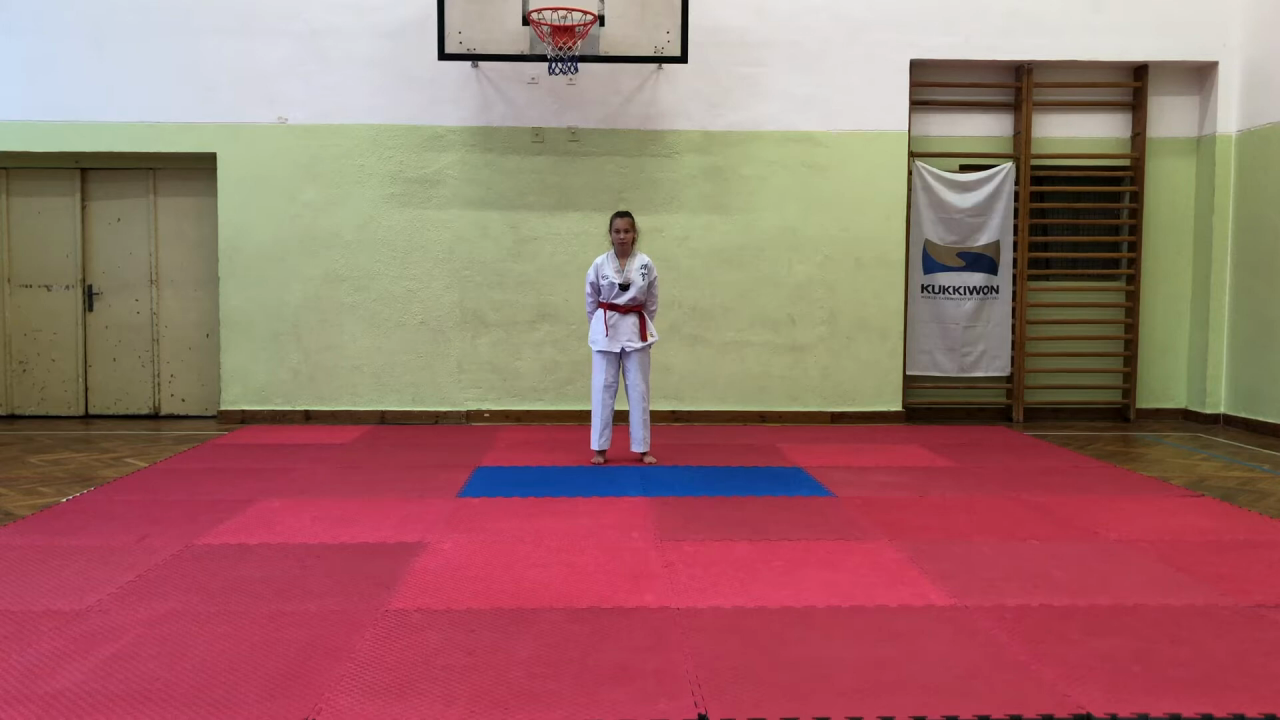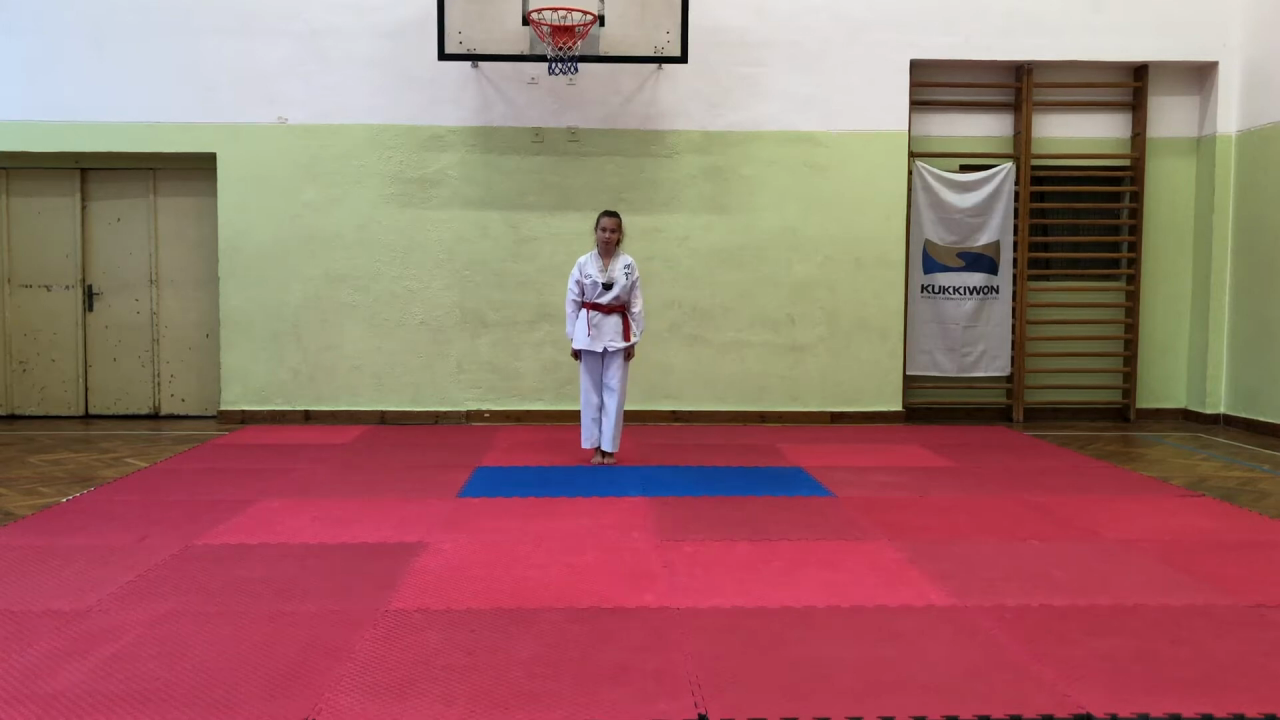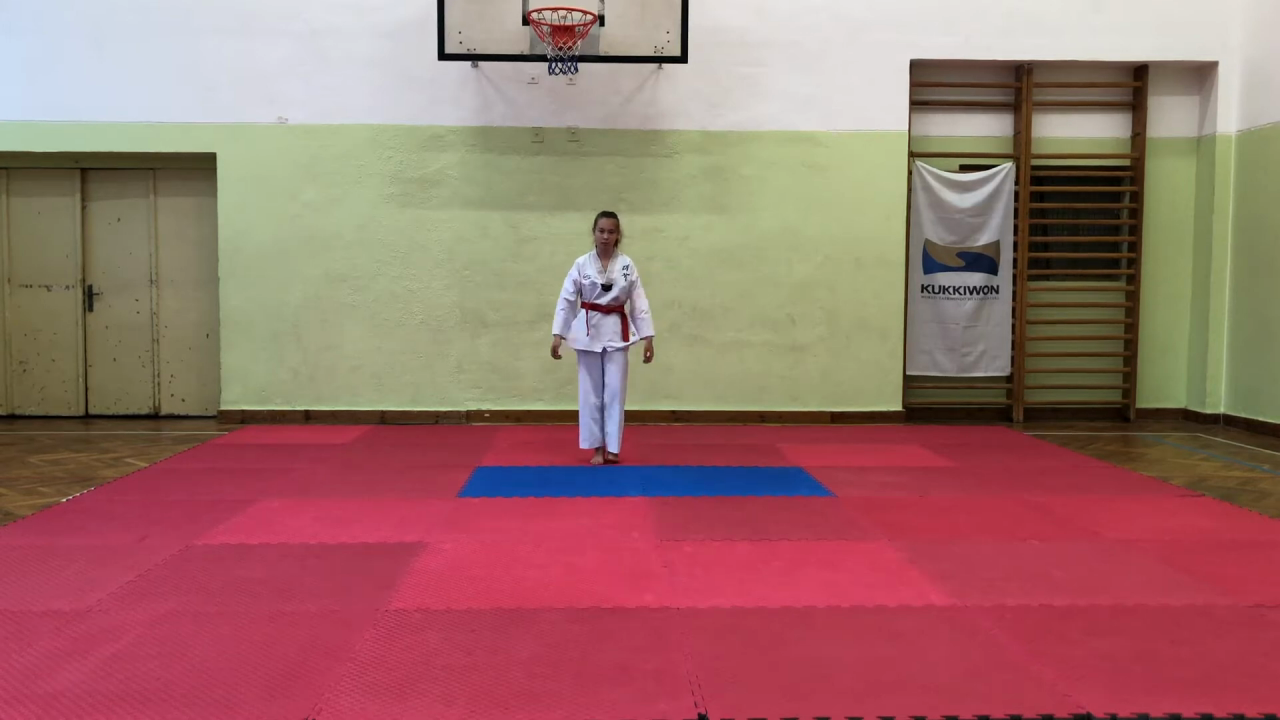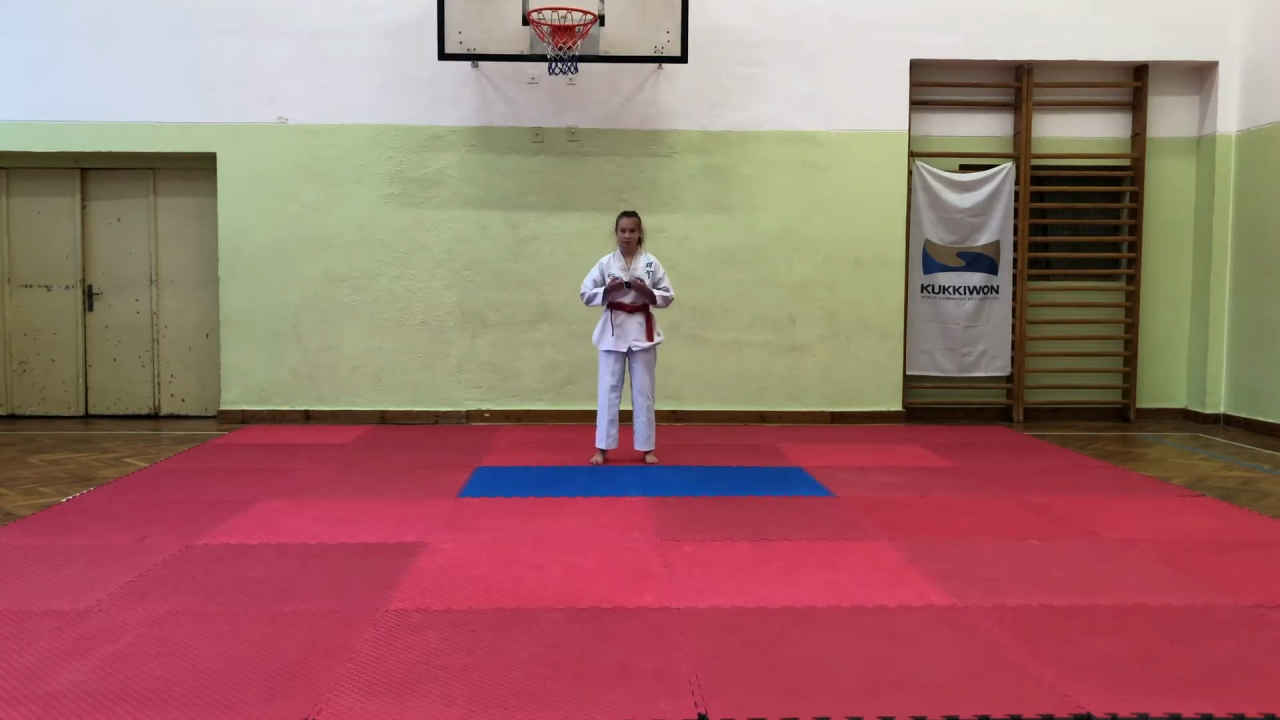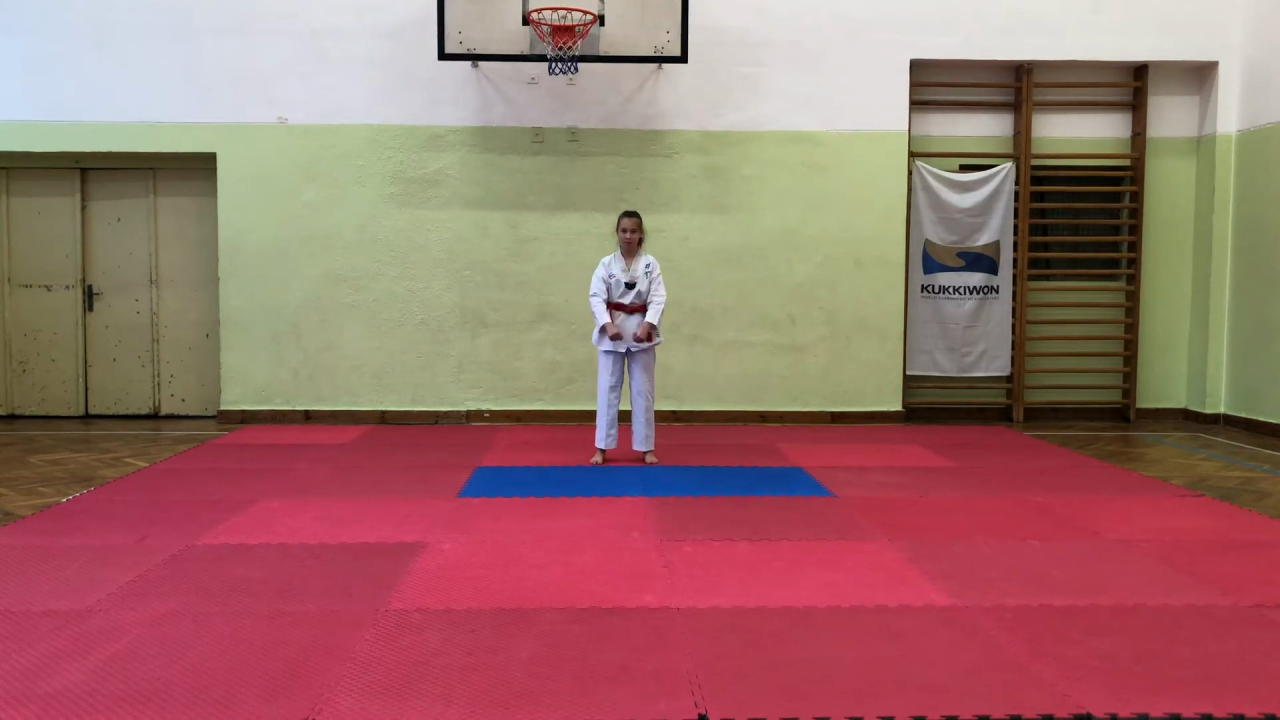
dt=1s
person 1, frame 1
left shoulder: (645, 264)
right shoulder: (600, 264)
left elbow: (651, 303)
right elbow: (591, 302)
left wrist: (644, 332)
right wrist: (596, 331)
left hip: (635, 330)
right hip: (606, 329)
left knee: (639, 389)
right knee: (604, 389)
left ankle: (643, 449)
right ankle: (601, 448)
person 1, frame 2
left shoulder: (628, 265)
right shoulder: (583, 263)
left elbow: (635, 304)
right elbow: (573, 302)
left wrist: (633, 340)
right wrist: (573, 339)
left hip: (617, 331)
right hip: (589, 331)
left knee: (614, 390)
right knee: (591, 390)
left ankle: (609, 448)
right ankle: (596, 447)
person 1, frame 3
left shoulder: (627, 265)
right shoulder: (581, 264)
left elbow: (639, 302)
right elbow: (566, 299)
left wrist: (647, 336)
right wrist: (558, 333)
left hip: (617, 332)
right hip: (588, 332)
left knee: (615, 391)
right knee: (591, 391)
left ankle: (613, 448)
right ankle: (597, 447)
person 1, frame 4
left shoulder: (651, 263)
right shoulder: (606, 263)
left elbow: (668, 296)
right elbow: (585, 294)
left wrist: (648, 291)
right wrist: (607, 289)
left hip: (642, 330)
right hip: (613, 331)
left knee: (644, 390)
right knee: (609, 389)
left ankle: (647, 447)
right ankle: (603, 447)
person 1, frame 5
left shoulder: (650, 263)
right shoulder: (607, 264)
left elbow: (658, 298)
right elbow: (596, 297)
left wrist: (646, 326)
right wrist: (608, 325)
left hip: (642, 331)
right hip: (611, 331)
left knee: (643, 390)
right knee: (609, 389)
left ankle: (647, 447)
right ankle: (602, 447)
